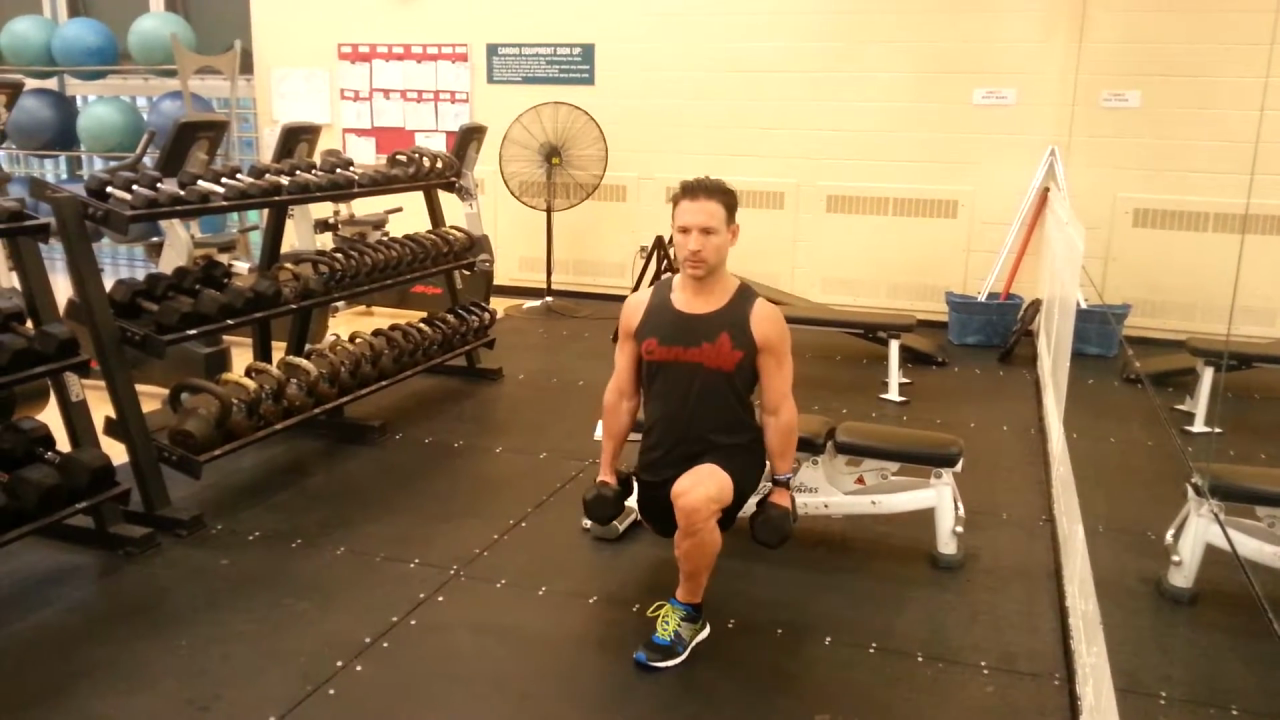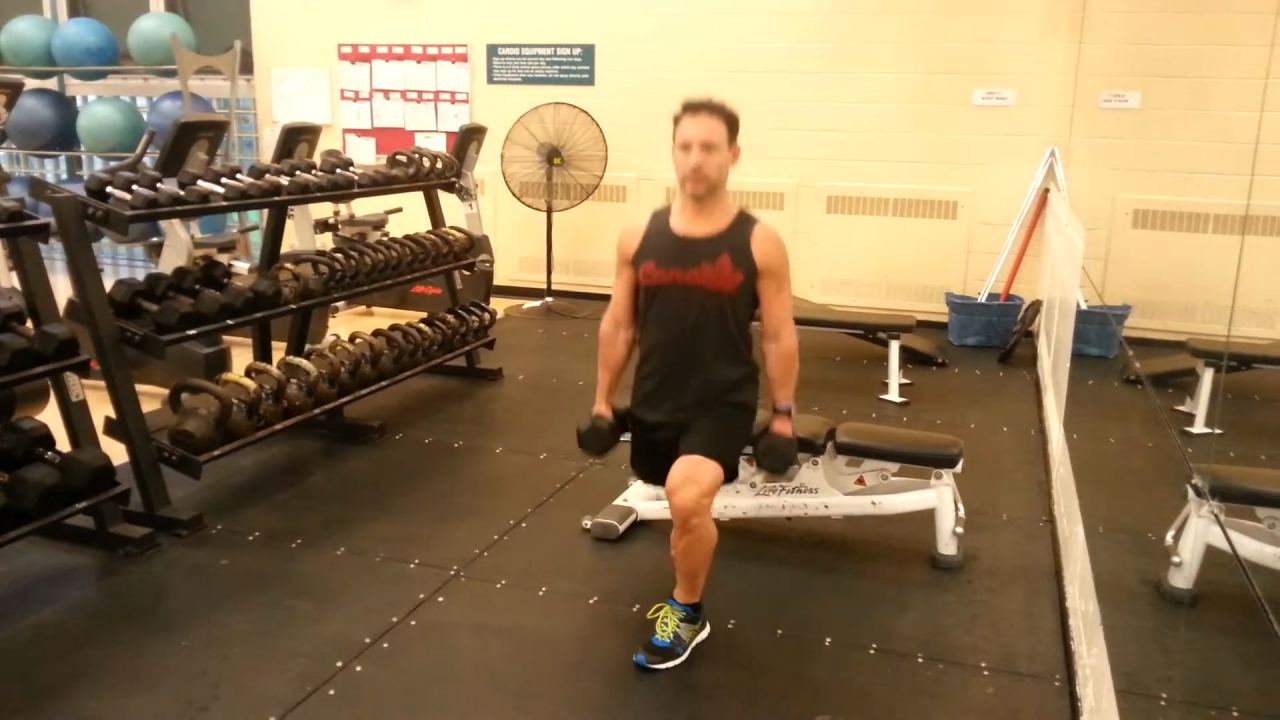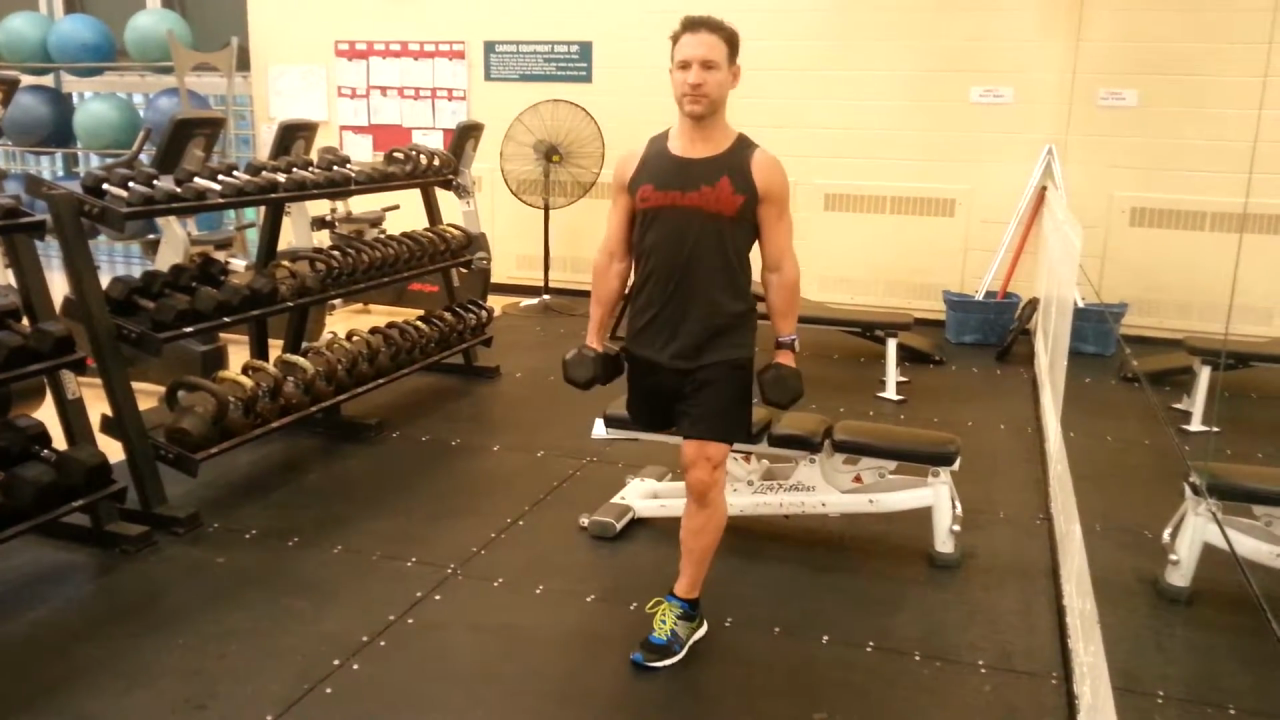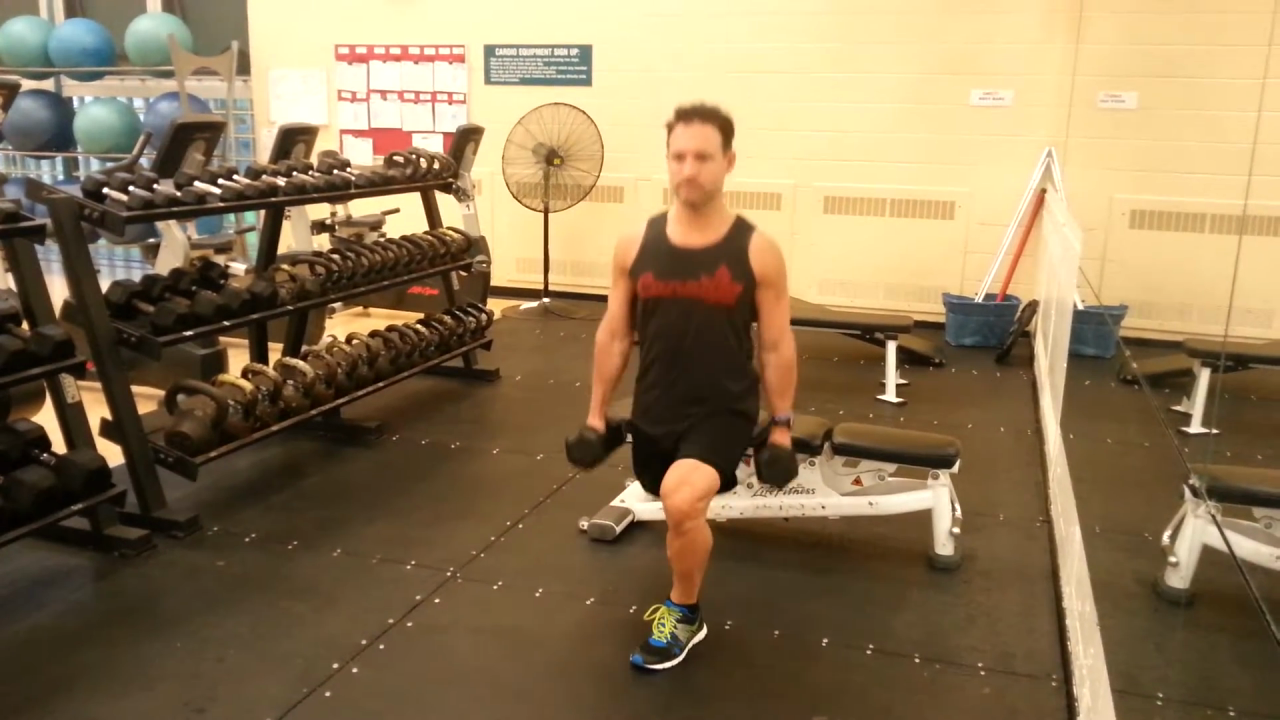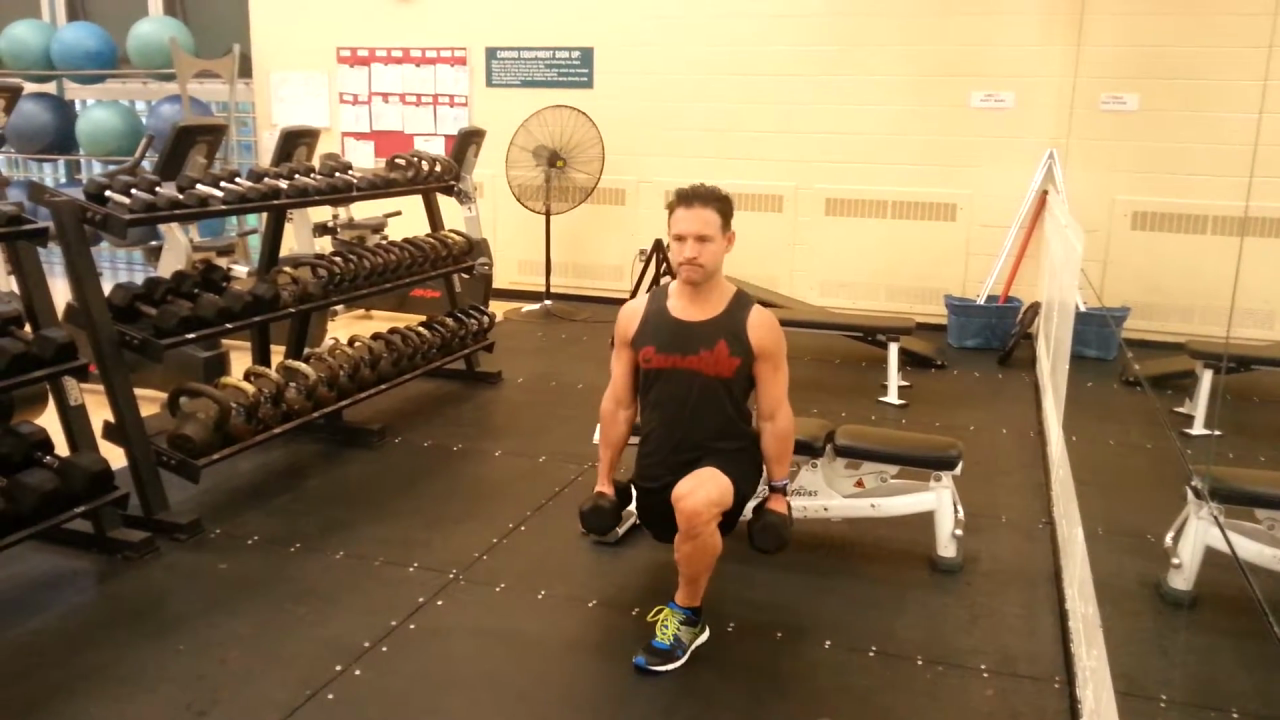
dt=0.5s
person 1, frame 1
left shoulder: (761, 319)
right shoulder: (640, 308)
left elbow: (779, 411)
right elbow: (621, 395)
left wrist: (781, 484)
right wrist: (606, 467)
left hip: (730, 451)
right hip: (660, 457)
left knee: (692, 502)
left ankle: (687, 613)
person 1, frame 2
left shoulder: (759, 244)
right shoulder: (638, 237)
left elbow: (779, 337)
right elbow: (619, 326)
left wrist: (783, 413)
right wrist: (603, 398)
left hip: (723, 400)
right hip: (654, 399)
left knee: (686, 499)
right knee: (668, 485)
left ankle: (687, 613)
person 1, frame 3
left shoulder: (759, 169)
right shoulder: (636, 163)
left elbow: (780, 268)
right elbow: (613, 258)
left wrist: (785, 347)
right wrist: (595, 333)
left hip: (721, 350)
right hip: (649, 342)
left knee: (702, 476)
right knee: (688, 454)
left ankle: (685, 609)
person 1, frame 4
left shoulder: (757, 251)
right shoulder: (635, 244)
left elbow: (777, 346)
right elbow: (614, 335)
left wrist: (781, 424)
right wrist: (597, 410)
left hip: (723, 409)
right hip: (655, 409)
left knee: (681, 501)
right knee: (669, 493)
left ankle: (684, 615)
right ankle: (703, 483)
person 1, frame 5
left shoulder: (757, 325)
right shoulder: (636, 315)
left elbow: (775, 417)
right elbow: (618, 403)
left wrist: (778, 491)
right wrist: (604, 477)
left hip: (727, 456)
right hip: (657, 462)
left knee: (693, 505)
left ankle: (687, 617)
